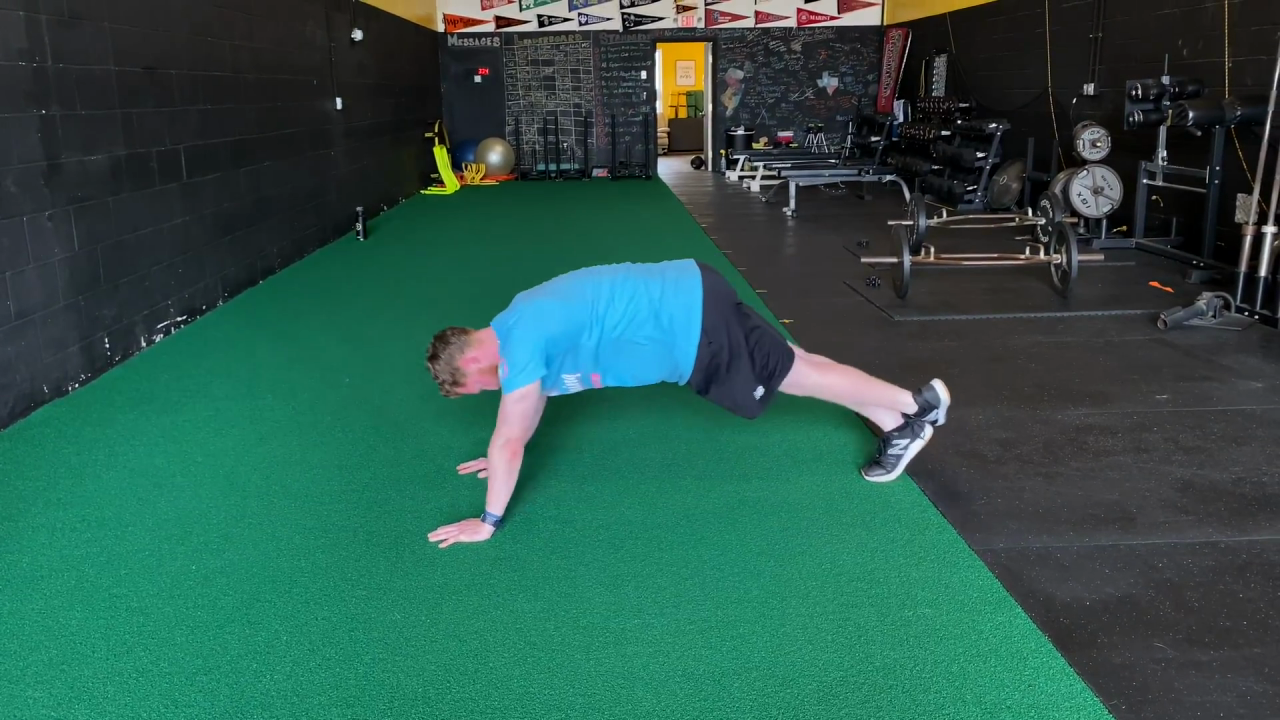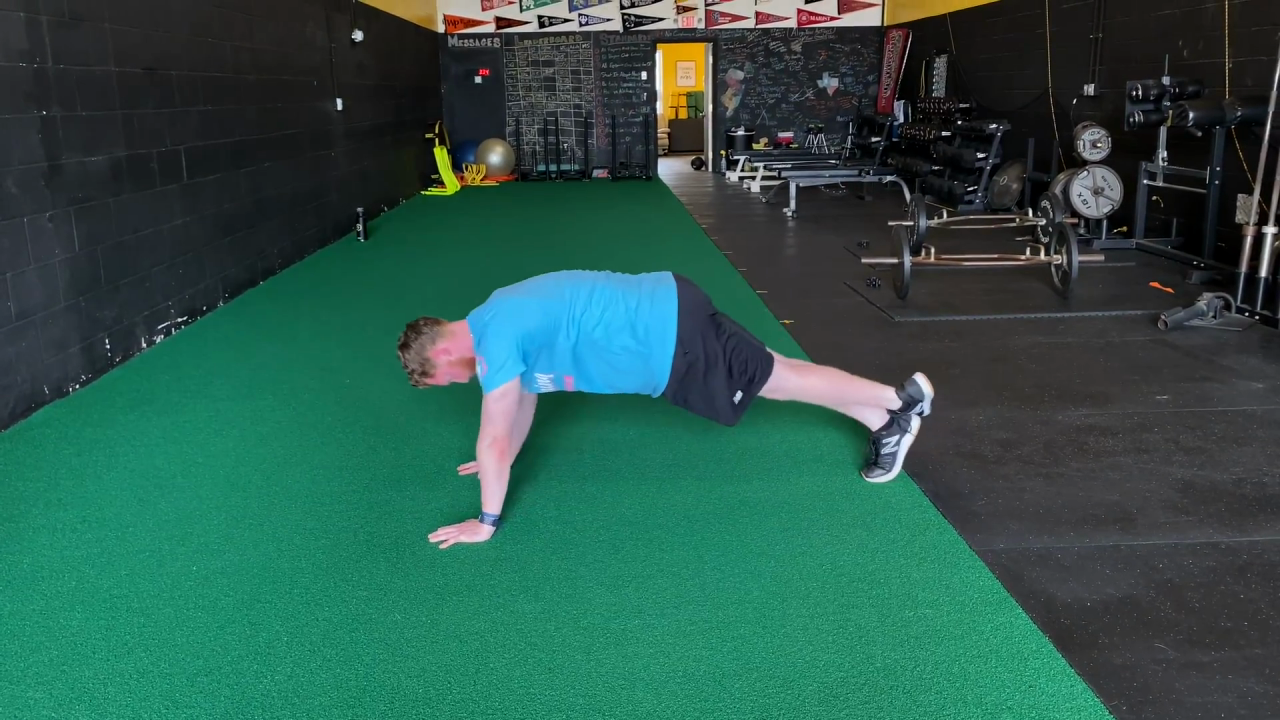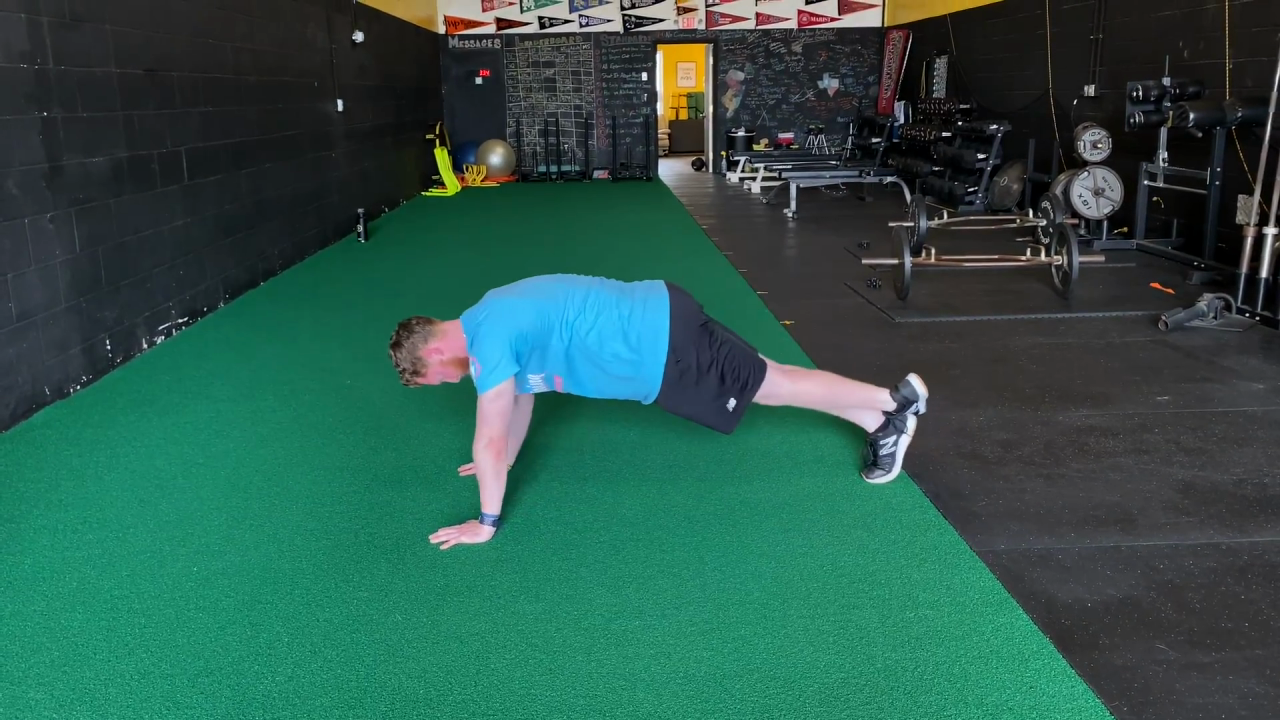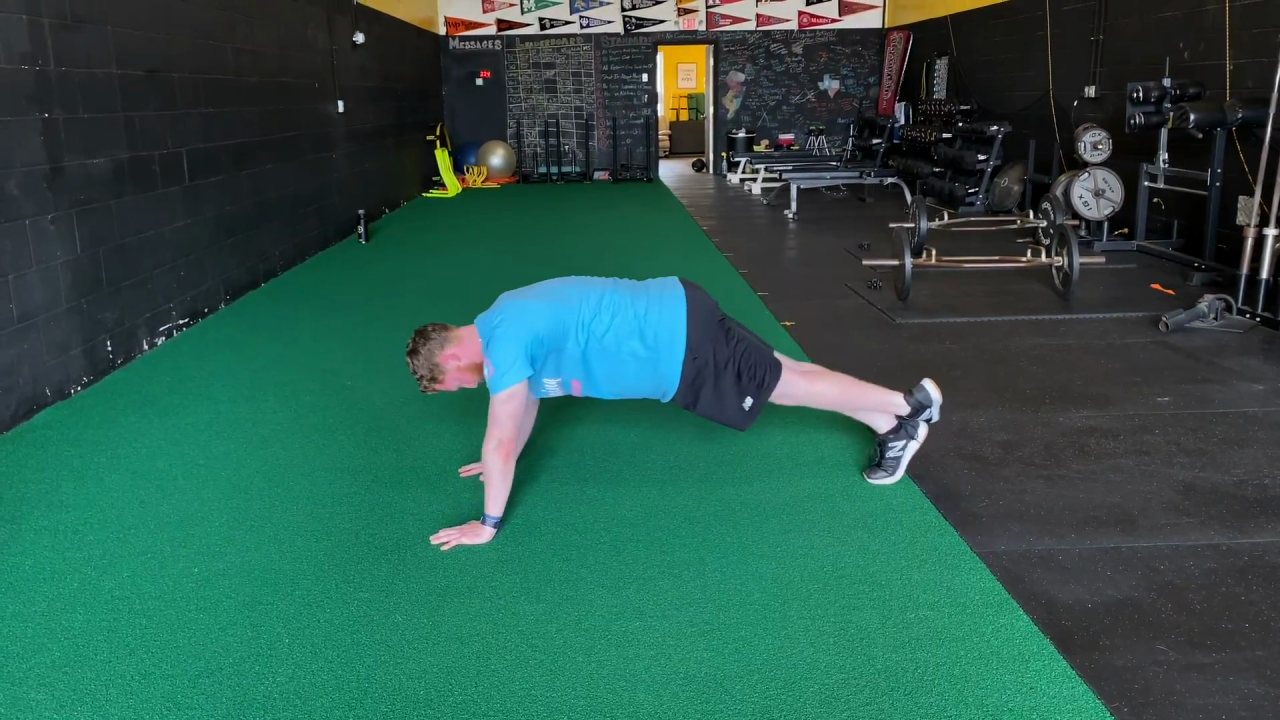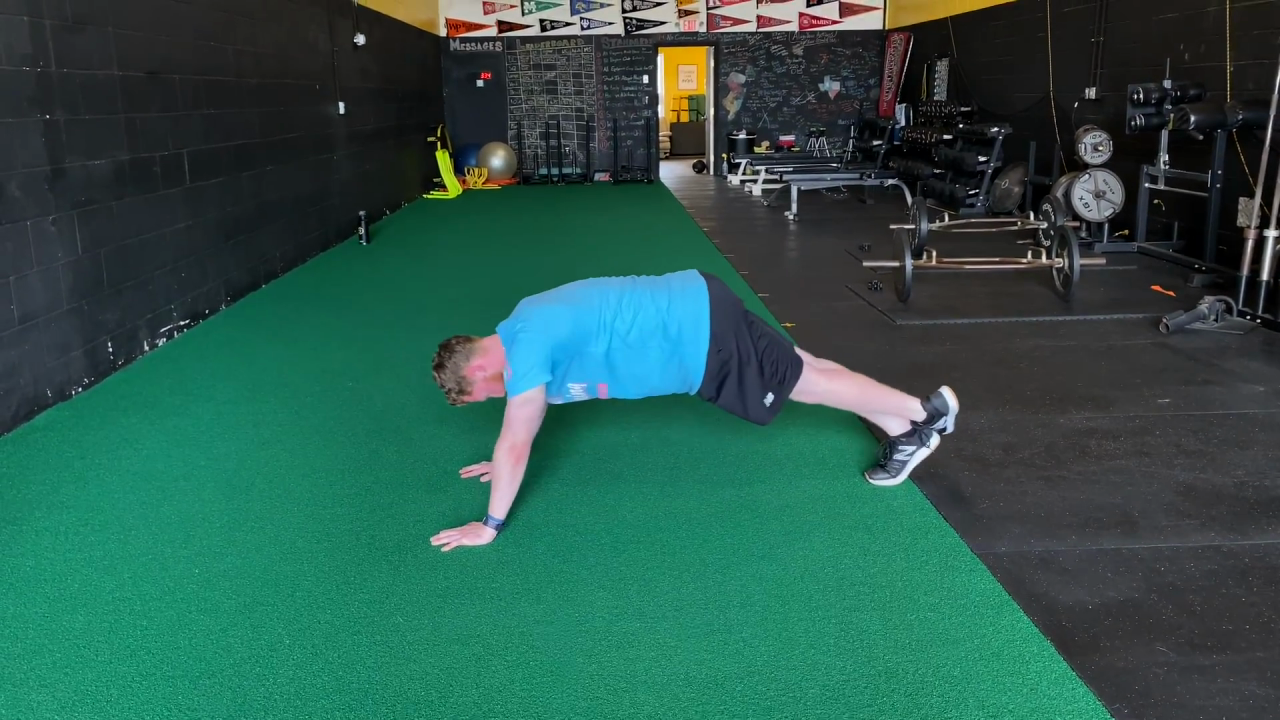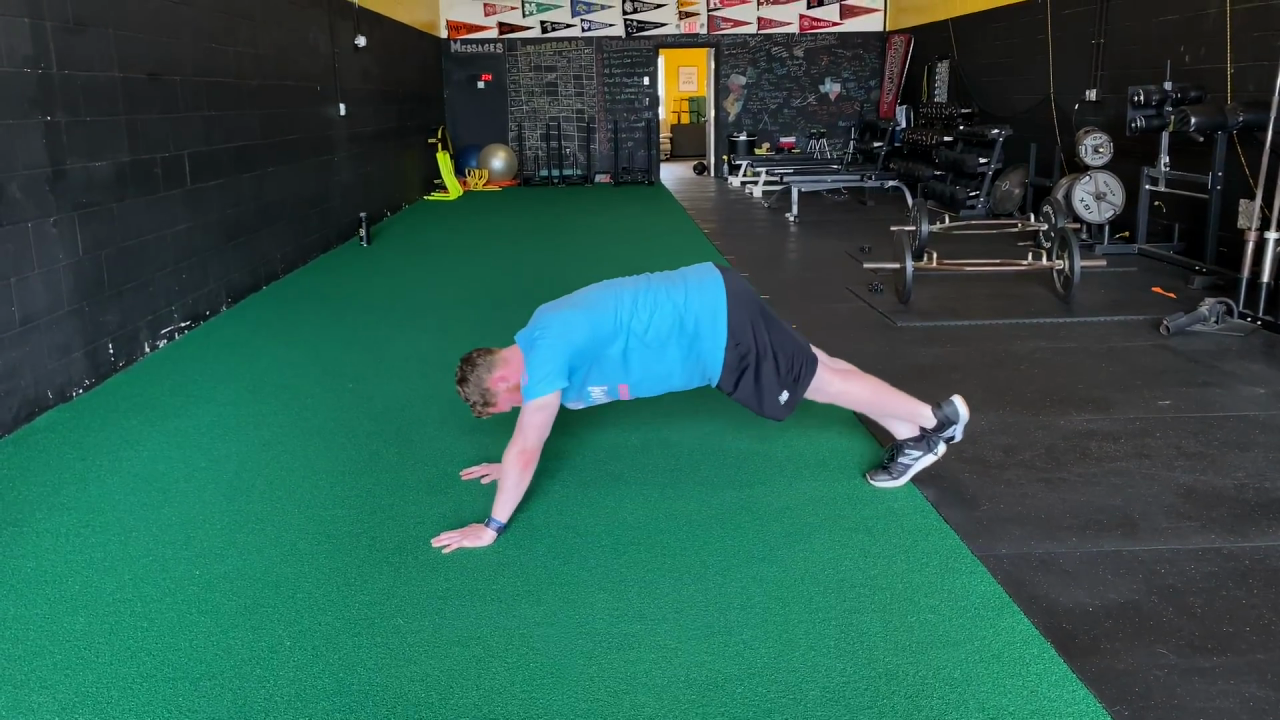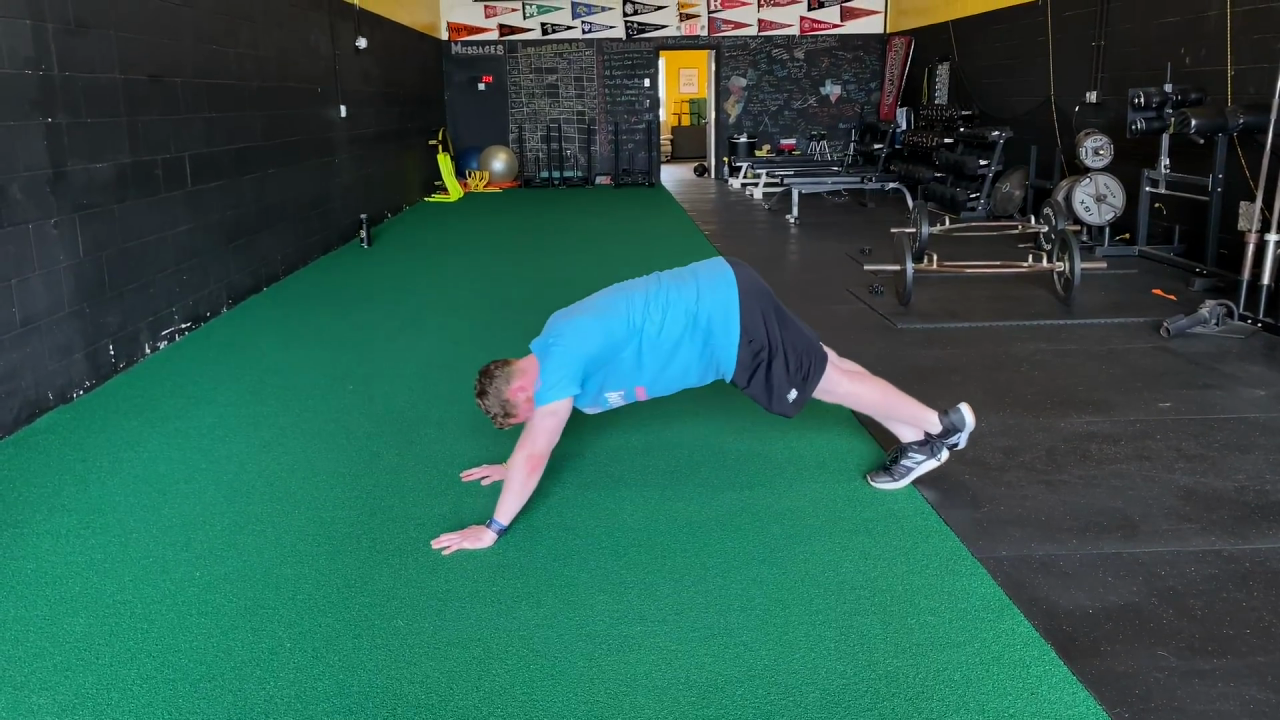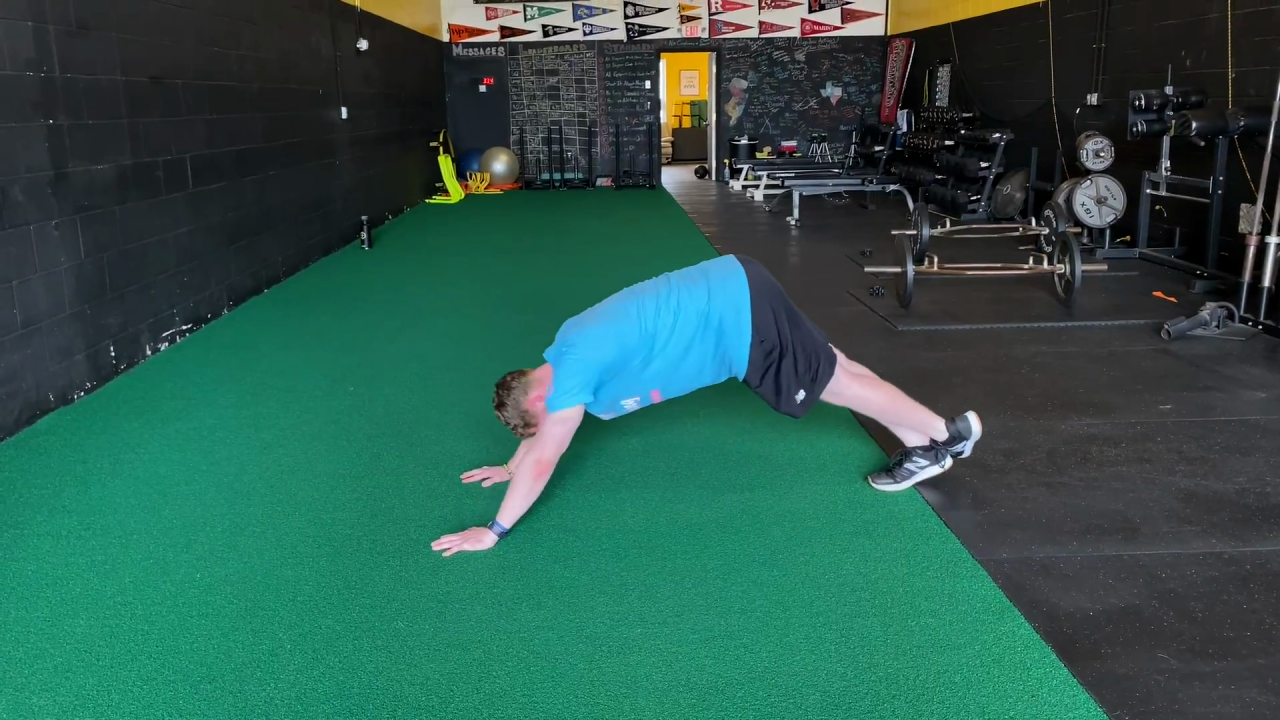
dt=0.2s
person 1, frame 1
left shoulder: (518, 342)
right shoulder: (523, 325)
left elbow: (508, 439)
right elbow: (536, 394)
left wrist: (488, 521)
right wrist: (502, 460)
left hip: (690, 322)
right hip: (685, 300)
left knee: (792, 375)
right knee: (789, 366)
left ankle: (914, 408)
right ankle: (900, 422)
person 1, frame 2
left shoulder: (494, 337)
right shoulder: (503, 320)
left elbow: (494, 436)
right elbow: (524, 395)
left wrist: (487, 521)
right wrist: (503, 462)
left hip: (668, 337)
right hip: (663, 315)
left knee: (775, 380)
right knee: (771, 372)
left ankle: (900, 401)
right ankle: (886, 424)
person 1, frame 3
left shoulder: (487, 338)
right shoulder: (495, 320)
left elbow: (490, 437)
right elbow: (520, 396)
left wrist: (487, 522)
right wrist: (501, 463)
left hip: (661, 348)
right hip: (657, 323)
left knee: (769, 386)
right knee: (764, 377)
left ankle: (895, 402)
right ankle: (883, 423)
person 1, frame 4
left shoulder: (502, 342)
right shoulder: (509, 324)
left elbow: (501, 439)
right elbow: (528, 396)
left wrist: (488, 523)
right wrist: (497, 463)
left hip: (677, 344)
right hip: (673, 319)
left knee: (783, 385)
right knee: (778, 373)
left ankle: (909, 406)
right ankle: (893, 427)
person 1, frame 5
left shoulder: (524, 347)
right shoulder: (528, 330)
left elbow: (515, 442)
right elbow: (531, 418)
left wrist: (491, 524)
right wrist: (504, 463)
left hip: (700, 334)
right hip: (695, 311)
left knee: (804, 382)
right knee: (798, 369)
left ankle: (926, 414)
right ankle: (906, 428)
person 1, frame 6
left shoulder: (543, 354)
right shoulder: (545, 337)
left elbow: (526, 448)
left wrist: (492, 526)
right wrist: (507, 465)
left hip: (715, 325)
right hip: (712, 301)
left knee: (816, 380)
right knee: (810, 365)
left ankle: (934, 420)
right ankle: (912, 434)
person 1, frame 7
left shoulder: (560, 362)
right shoulder: (555, 346)
left elbow: (536, 453)
right elbow: (540, 419)
left wrist: (492, 528)
right wrist: (509, 465)
left hip: (730, 319)
right hip: (722, 295)
left knee: (826, 380)
right knee: (821, 365)
left ankle: (940, 426)
right ankle: (917, 439)
person 1, frame 8
left shoulder: (574, 370)
right shoulder: (569, 351)
left elbow: (543, 457)
right elbow: (543, 425)
left wrist: (494, 530)
right wrist: (510, 467)
left hip: (741, 316)
right hip: (735, 292)
left knee: (832, 383)
right knee: (829, 367)
left ankle: (946, 434)
right ankle: (921, 444)
